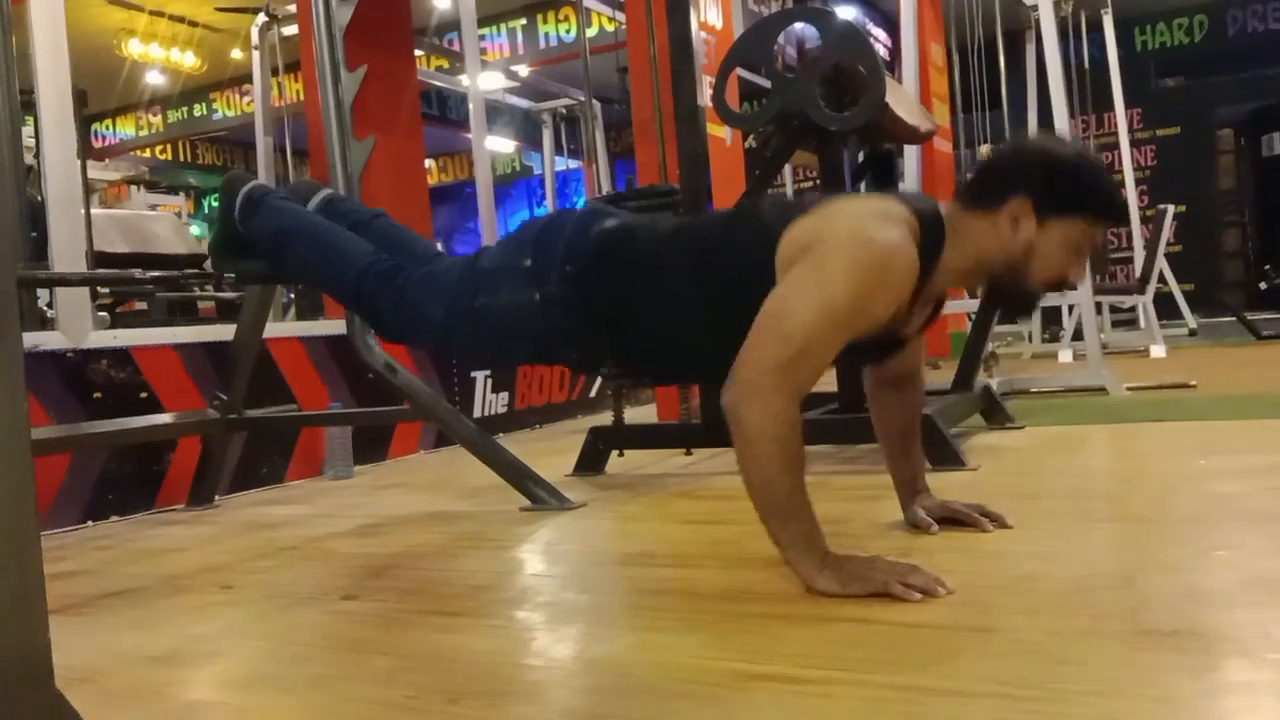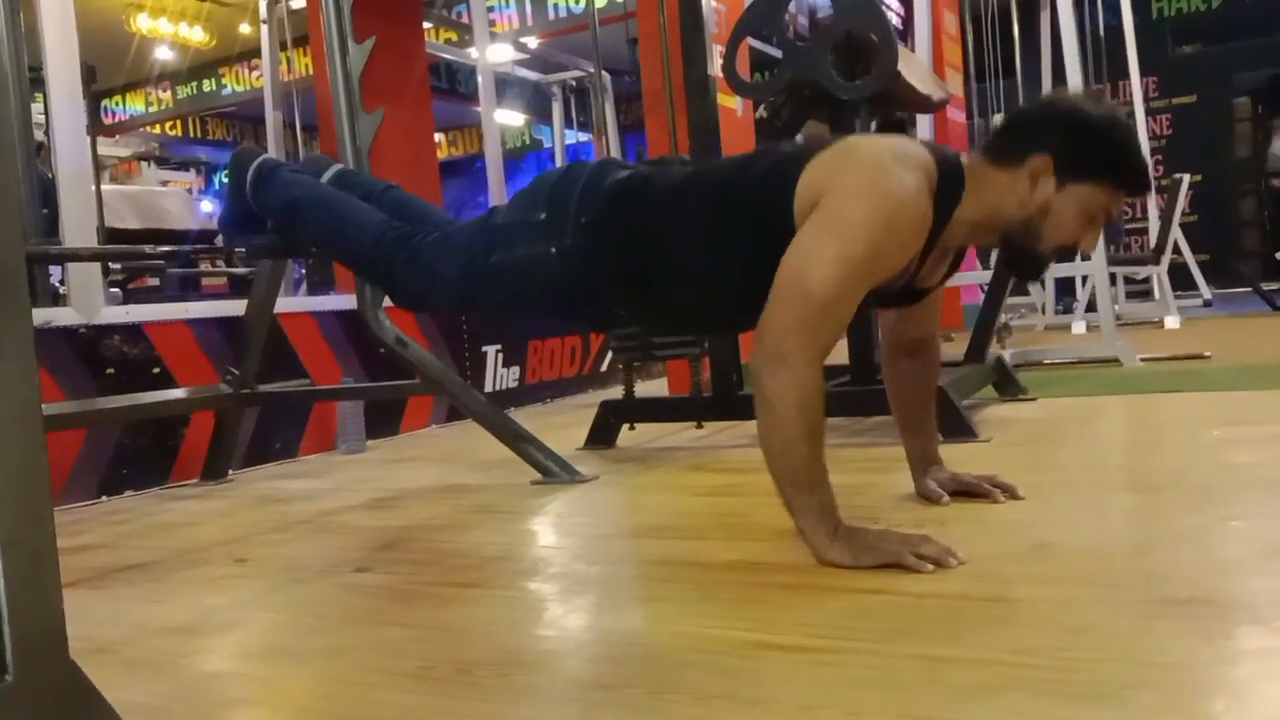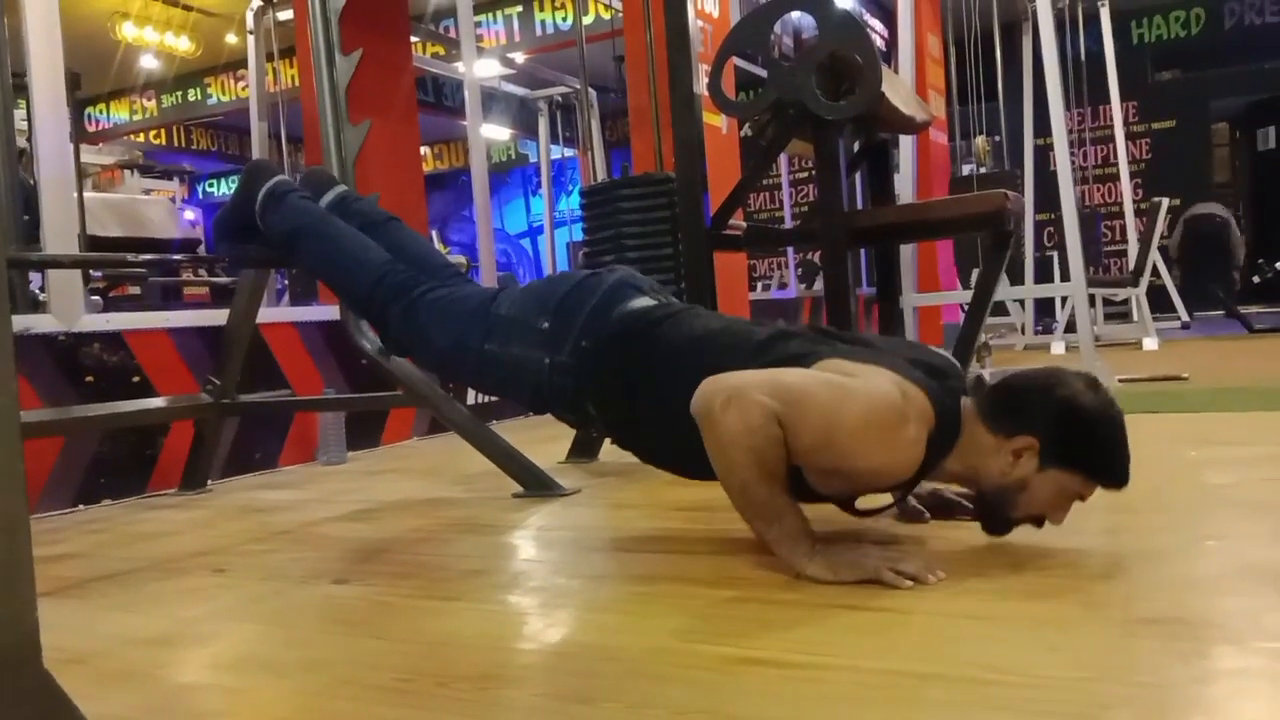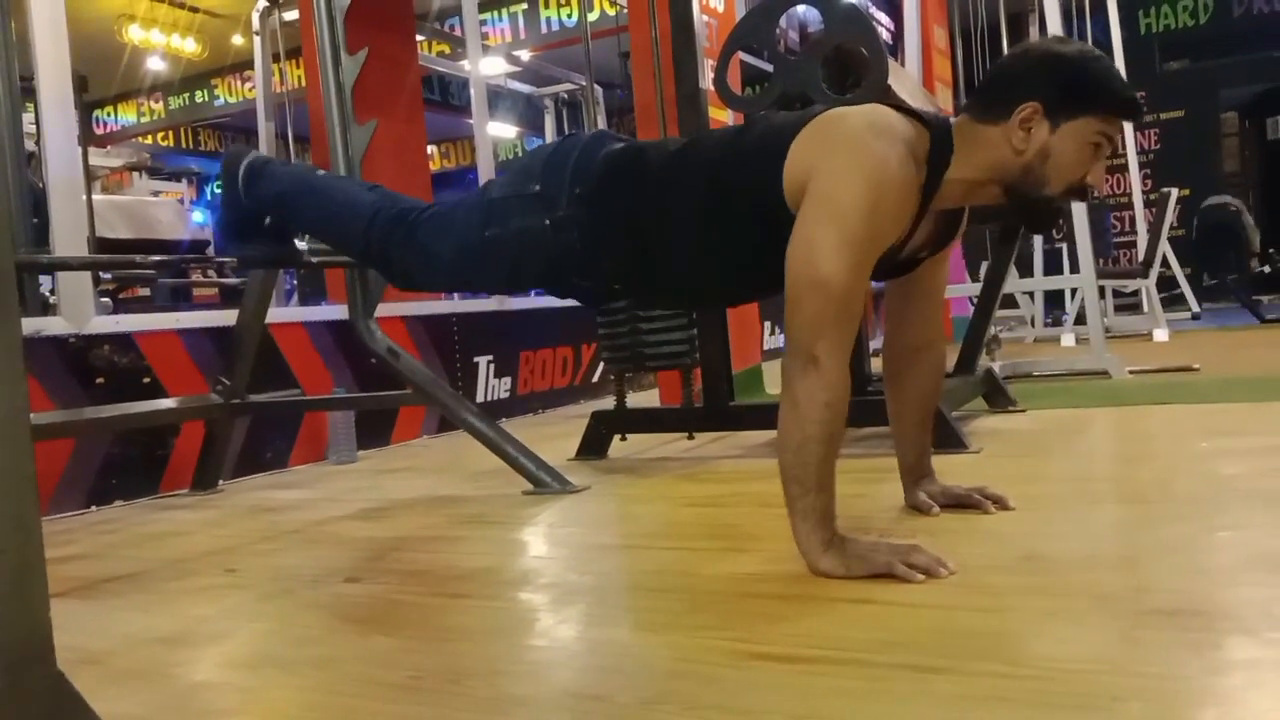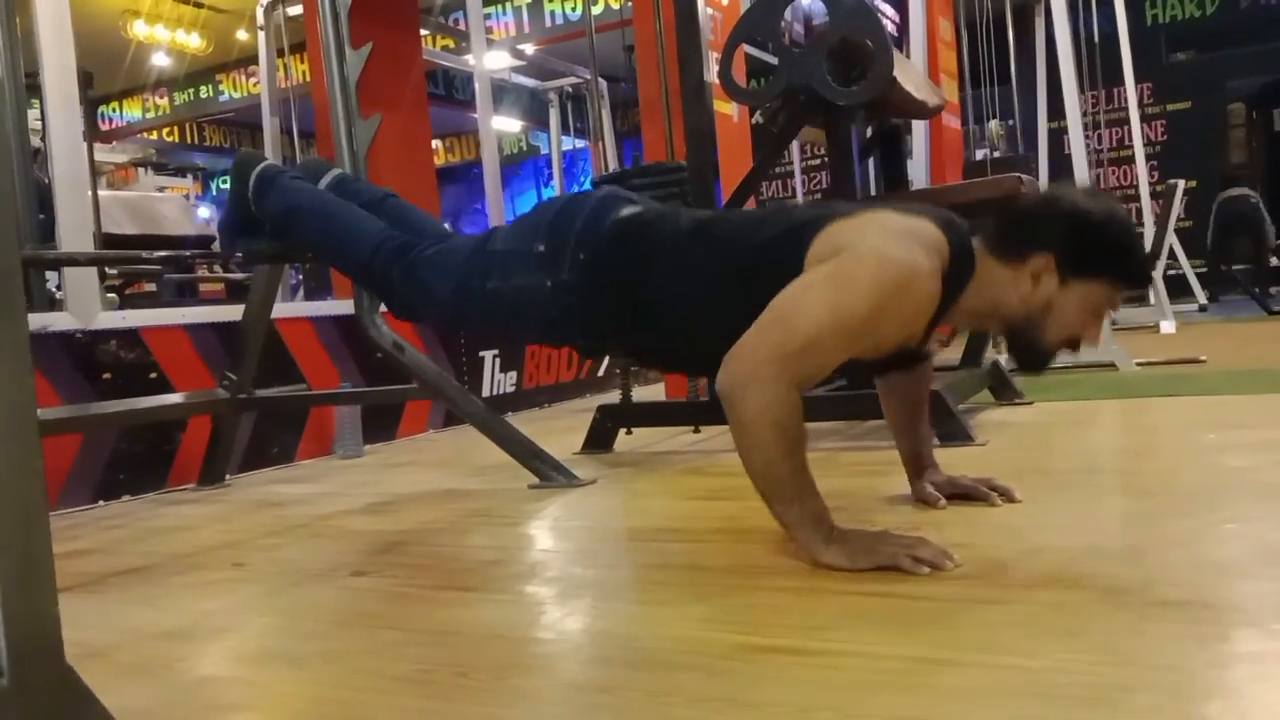
dt=1s
person 1, frame 1
left shoulder: (931, 260)
right shoulder: (878, 253)
left elbow: (891, 374)
right elbow: (756, 395)
left wrist: (915, 498)
right wrist: (814, 561)
left hip: (623, 279)
right hip: (576, 281)
left knee: (429, 276)
right knee: (402, 298)
left ankle: (319, 206)
right ankle: (258, 213)
person 1, frame 2
left shoulder: (949, 223)
right shoulder: (894, 200)
left elbow: (909, 341)
right elbow: (783, 356)
left wrist: (926, 466)
right wrist: (827, 532)
left hip: (632, 243)
right hip: (588, 235)
left knee: (432, 250)
right knee: (412, 266)
left ankle: (331, 178)
right ankle: (266, 184)
person 1, frame 3
left shoulder: (941, 393)
right shoulder: (894, 424)
right elbow: (725, 403)
left wrist: (904, 489)
right wrist: (805, 550)
left hip: (636, 321)
right hip: (588, 348)
left knee: (440, 291)
right knee: (408, 309)
left ankle: (330, 198)
right ankle: (271, 200)
person 1, frame 4
left shoulder: (947, 191)
right shoulder: (878, 166)
left elbow: (914, 340)
right elbow: (814, 358)
left wrist: (917, 478)
right wrist: (820, 542)
left hip: (625, 236)
right hip: (580, 209)
left knee: (419, 246)
right knee: (407, 246)
left ankle: (292, 185)
right ankle: (262, 183)
person 1, frame 5
left shoulder: (955, 268)
right shoulder: (906, 275)
left elbow: (899, 362)
right elbow: (753, 378)
left wrist: (922, 471)
right wrist: (821, 537)
left hip: (640, 253)
right hip: (588, 266)
left knee: (439, 260)
right knee: (414, 275)
left ankle: (328, 186)
right ankle: (267, 191)
